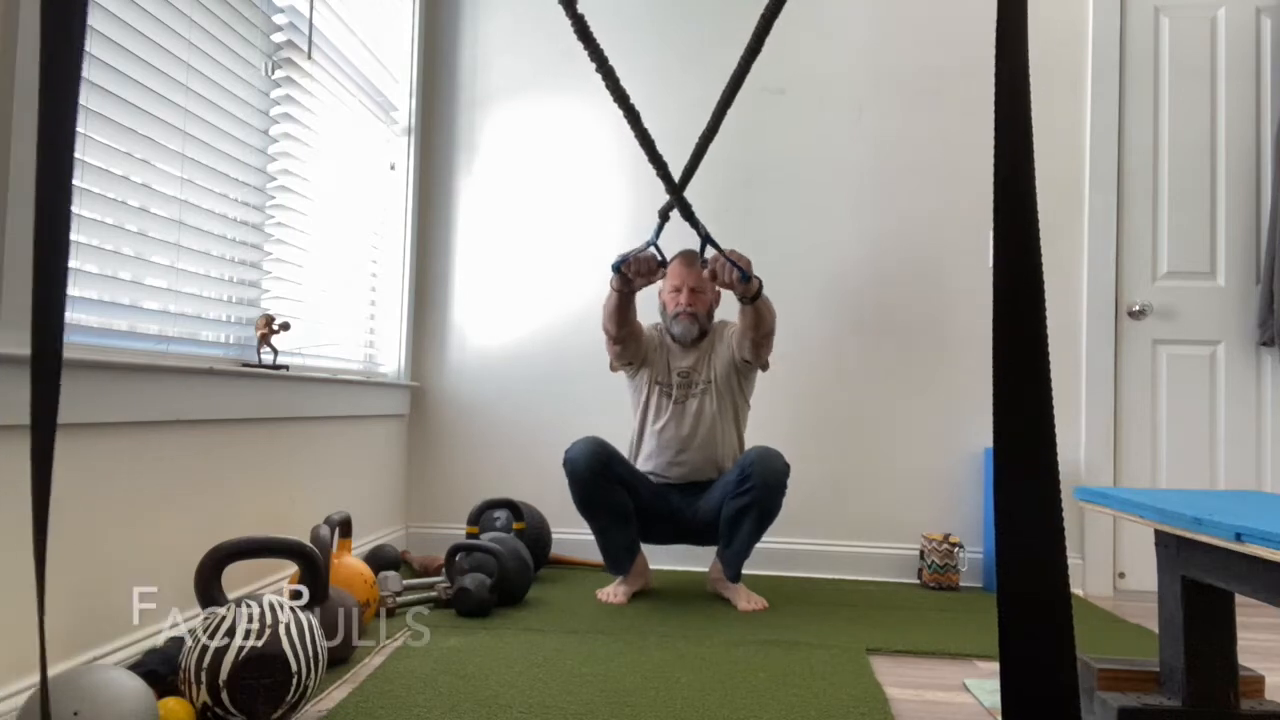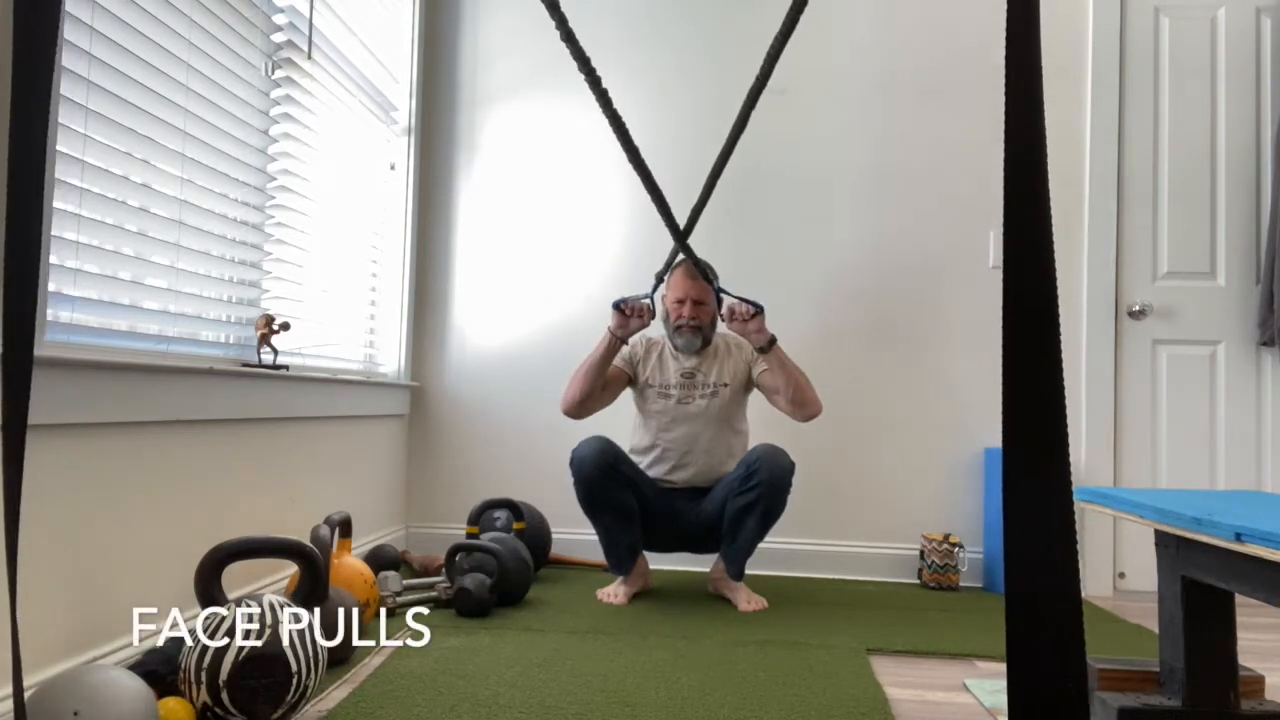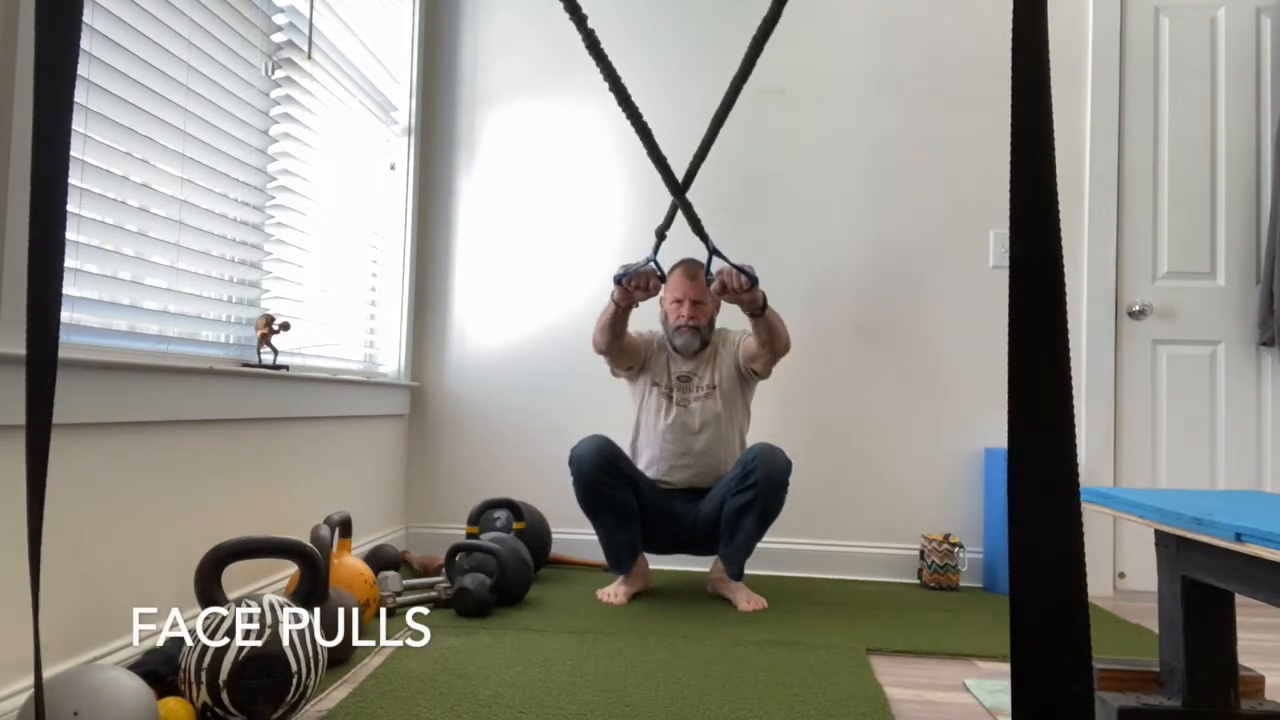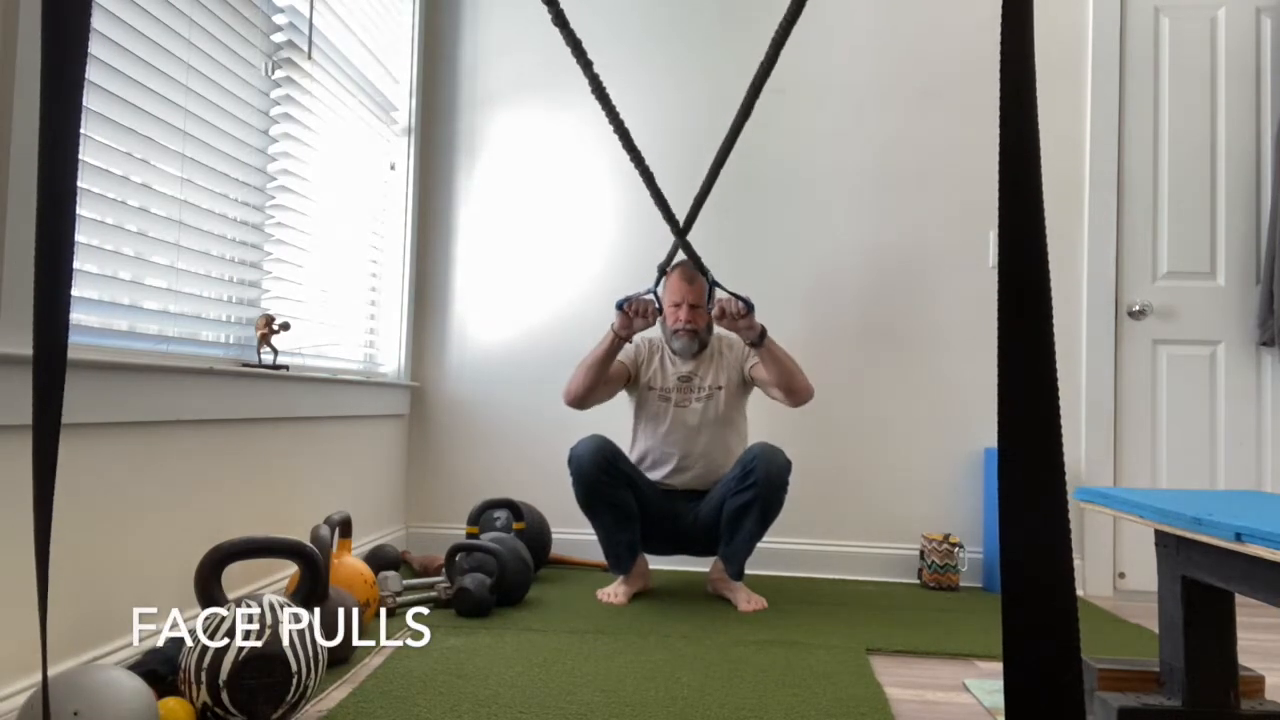
dt=1s
person 1, frame 1
left shoulder: (733, 344)
right shoulder: (643, 346)
left elbow: (761, 331)
right elbow: (617, 330)
left wrist: (749, 289)
right wrist: (622, 287)
left hip: (714, 500)
right hip: (650, 499)
left knee: (767, 464)
right knee: (584, 455)
left ankle: (727, 573)
right ankle: (629, 570)
person 1, frame 2
left shoulder: (742, 353)
right shoulder: (640, 352)
left elbow: (807, 409)
right elbow: (573, 406)
left wrist: (763, 340)
right wrist: (615, 336)
left hip: (716, 507)
right hip: (652, 506)
left knee: (773, 462)
right knee: (591, 454)
left ankle: (728, 573)
right ankle: (631, 570)
person 1, frame 3
left shoulder: (735, 350)
right shoulder: (644, 351)
left elbow: (777, 346)
right elbow: (604, 343)
left wrist: (755, 304)
right wrist: (621, 301)
left hip: (714, 511)
right hip: (650, 508)
left knee: (770, 461)
right knee: (590, 453)
left ankle: (727, 573)
right ankle: (630, 570)
person 1, frame 4
left shoulder: (736, 354)
right shoulder: (640, 354)
left elbow: (799, 394)
right elbow: (575, 396)
left wrist: (754, 334)
right wrist: (619, 333)
left hip: (715, 512)
right hip: (650, 509)
left knee: (769, 460)
right knee: (589, 453)
left ankle: (727, 573)
right ankle: (630, 570)
